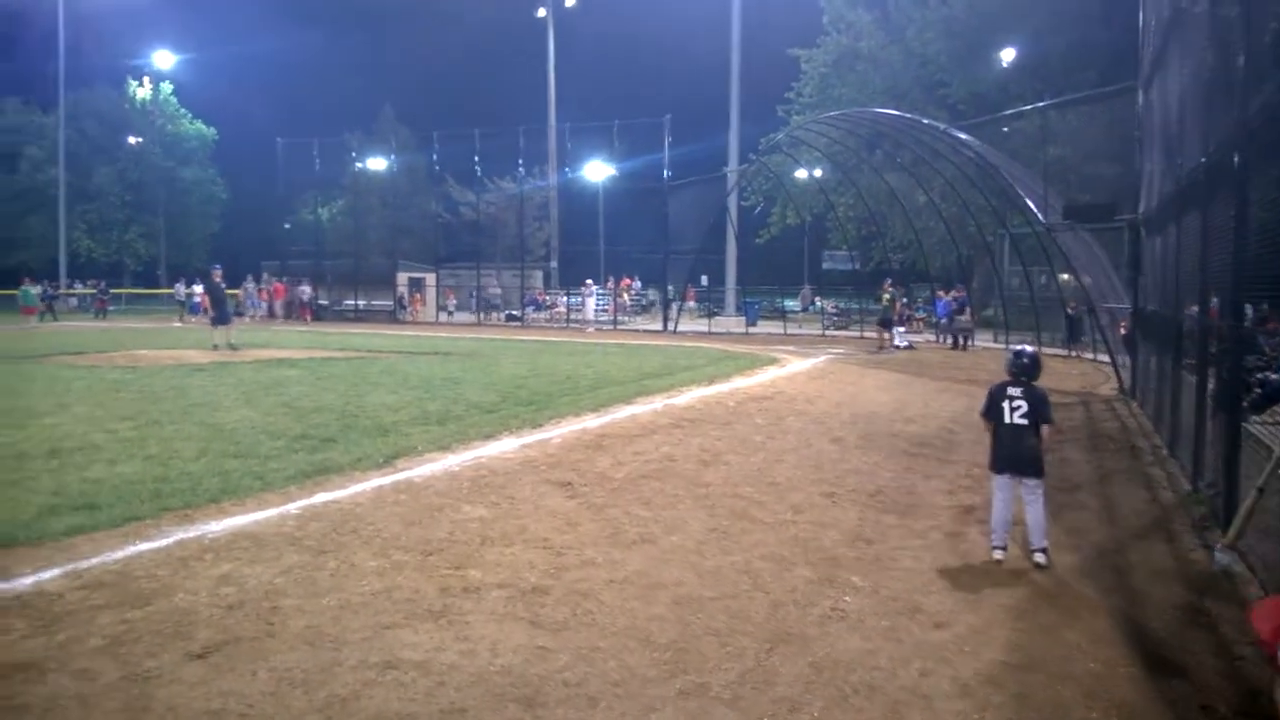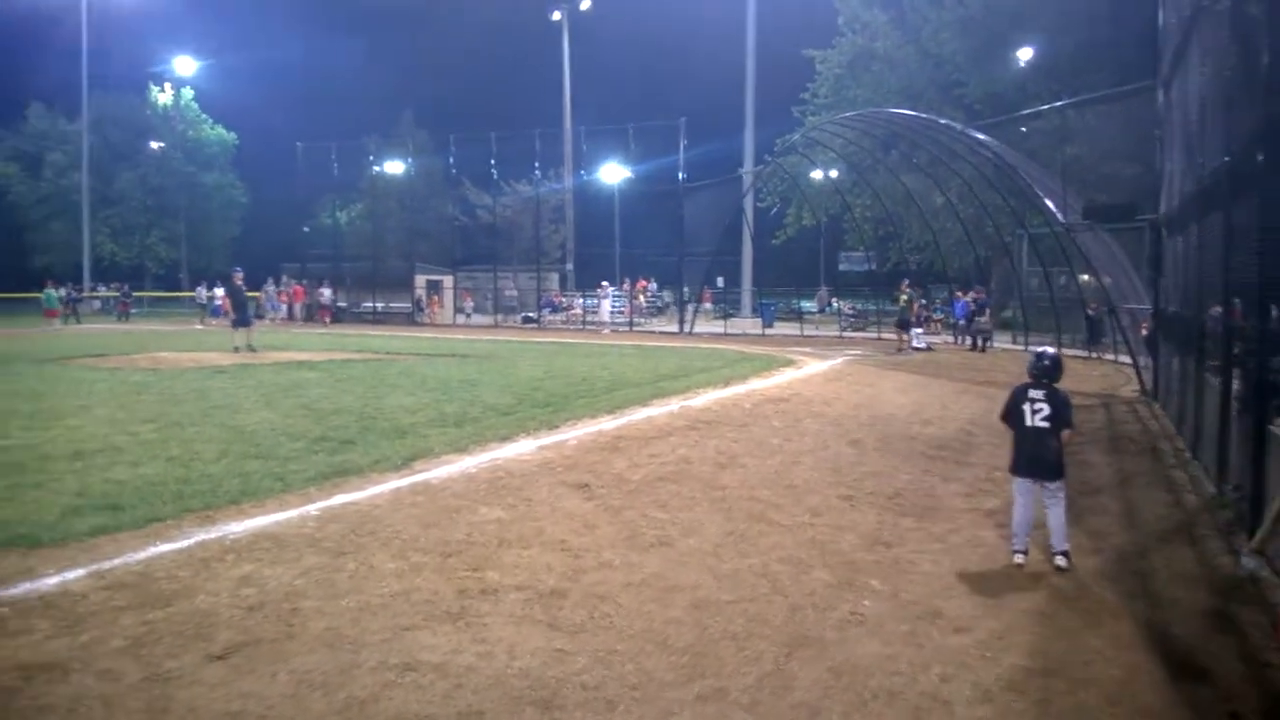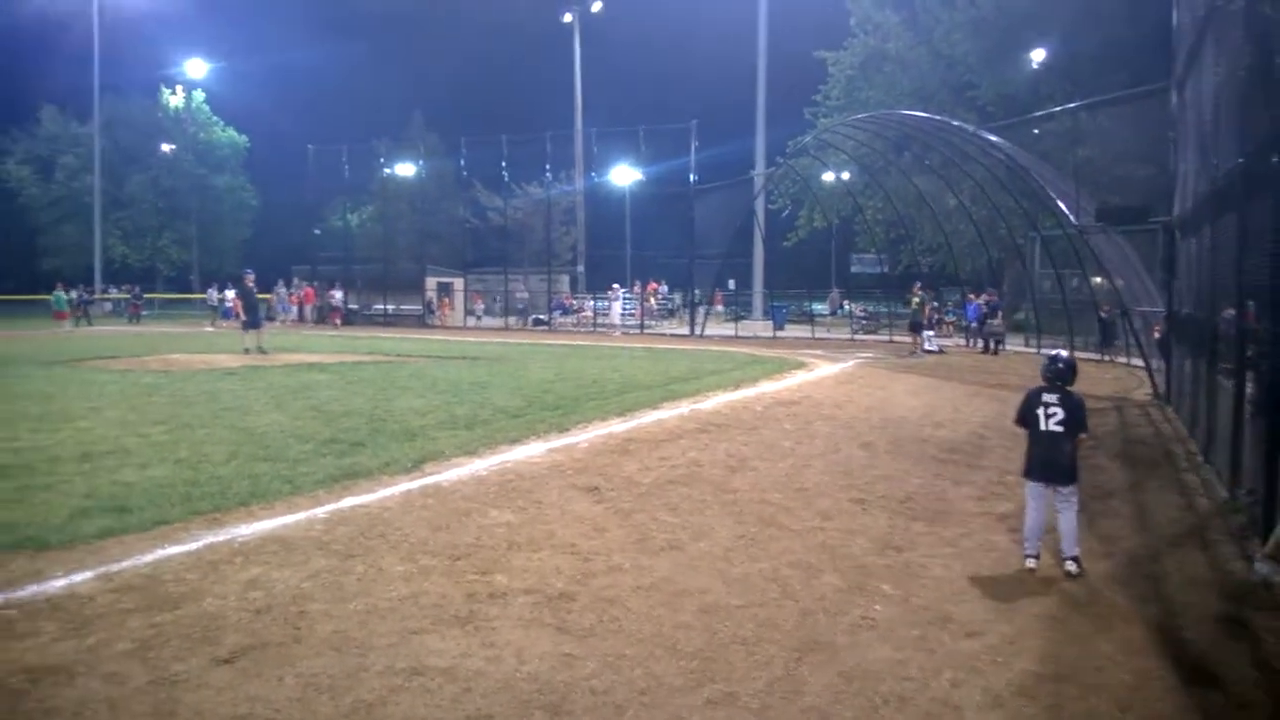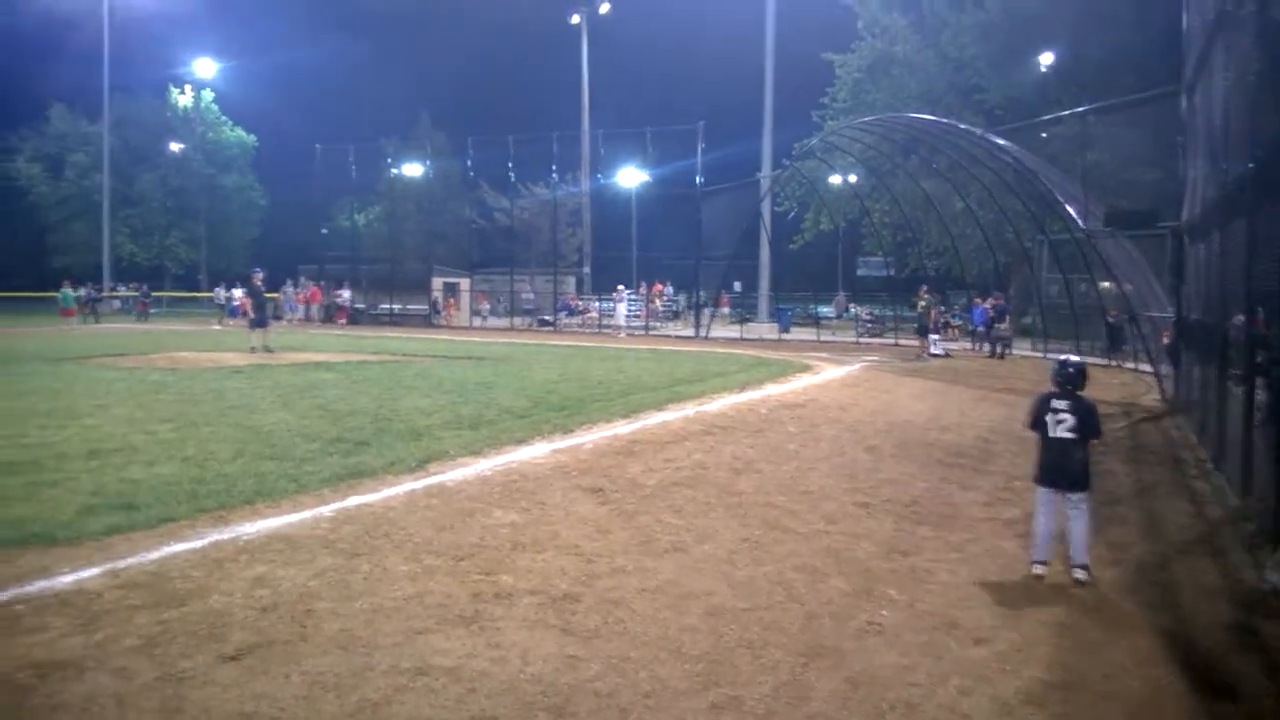
dt=0.1s
person 1, frame 1
left shoulder: (997, 390)
right shoulder: (1039, 395)
left elbow: (988, 420)
right elbow: (1045, 428)
right wrist: (1039, 447)
left hip: (1002, 455)
right hip: (1029, 457)
left knee: (1001, 501)
right knee: (1034, 503)
left ankle: (998, 547)
right ankle: (1039, 550)
person 1, frame 2
left shoulder: (1018, 392)
right shoulder: (1060, 398)
left elbow: (1007, 421)
right elbow: (1065, 433)
right wrist: (1056, 449)
left hip: (1024, 459)
right hip: (1051, 460)
left knee: (1022, 505)
right knee: (1055, 506)
left ankle: (1019, 551)
right ankle: (1060, 553)
person 1, frame 3
left shoulder: (1033, 395)
right shoulder: (1074, 401)
left elbow: (1020, 423)
right elbow: (1080, 435)
left hip: (1036, 463)
right hip: (1064, 464)
left knee: (1034, 509)
right knee: (1067, 510)
left ankle: (1031, 555)
right ankle: (1070, 558)
person 1, frame 4
left shoulder: (1043, 401)
right shoulder: (1086, 406)
left elbow: (1035, 427)
right elbow: (1094, 439)
left hip: (1048, 468)
right hip: (1076, 470)
left knee: (1044, 515)
right knee: (1077, 517)
left ankle: (1039, 561)
right ankle: (1079, 566)
